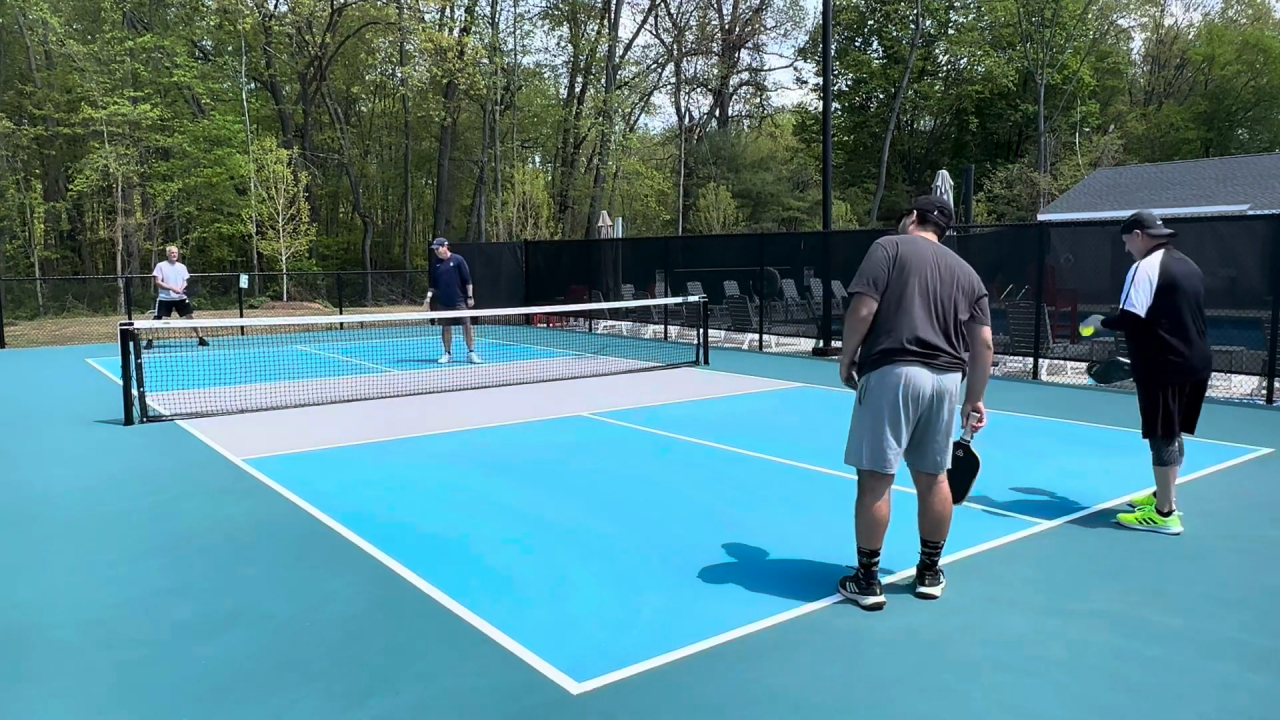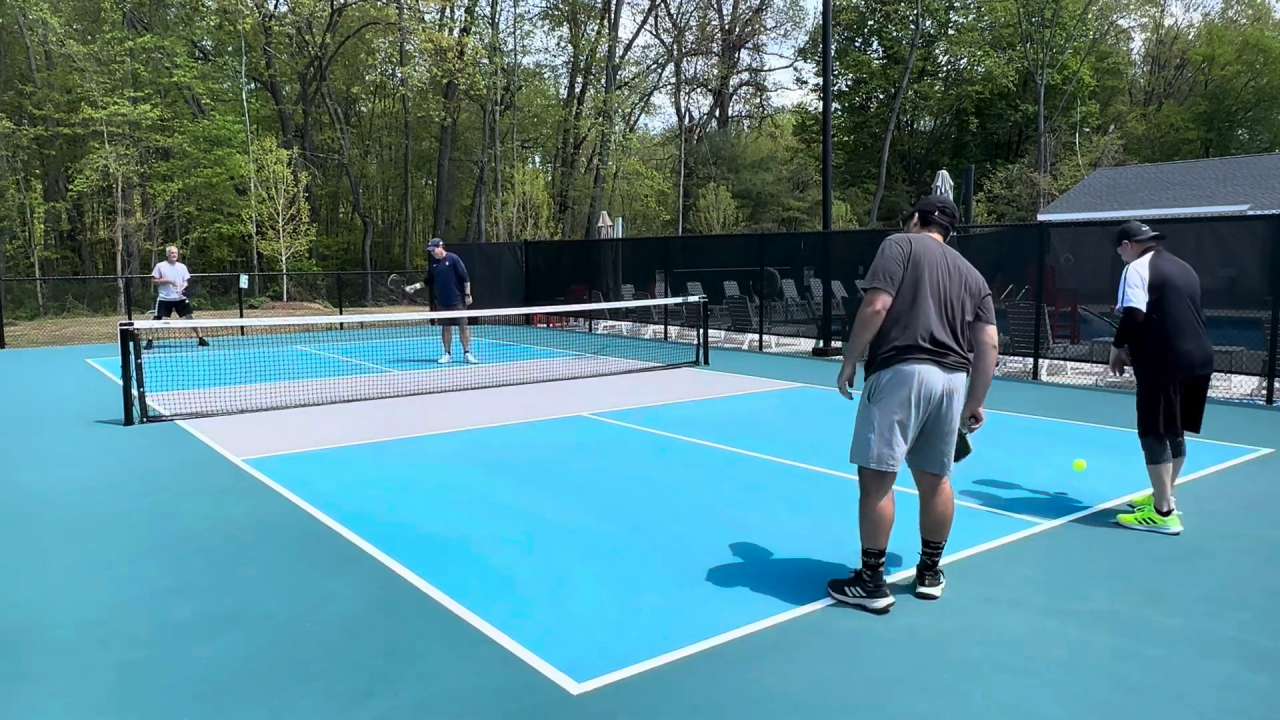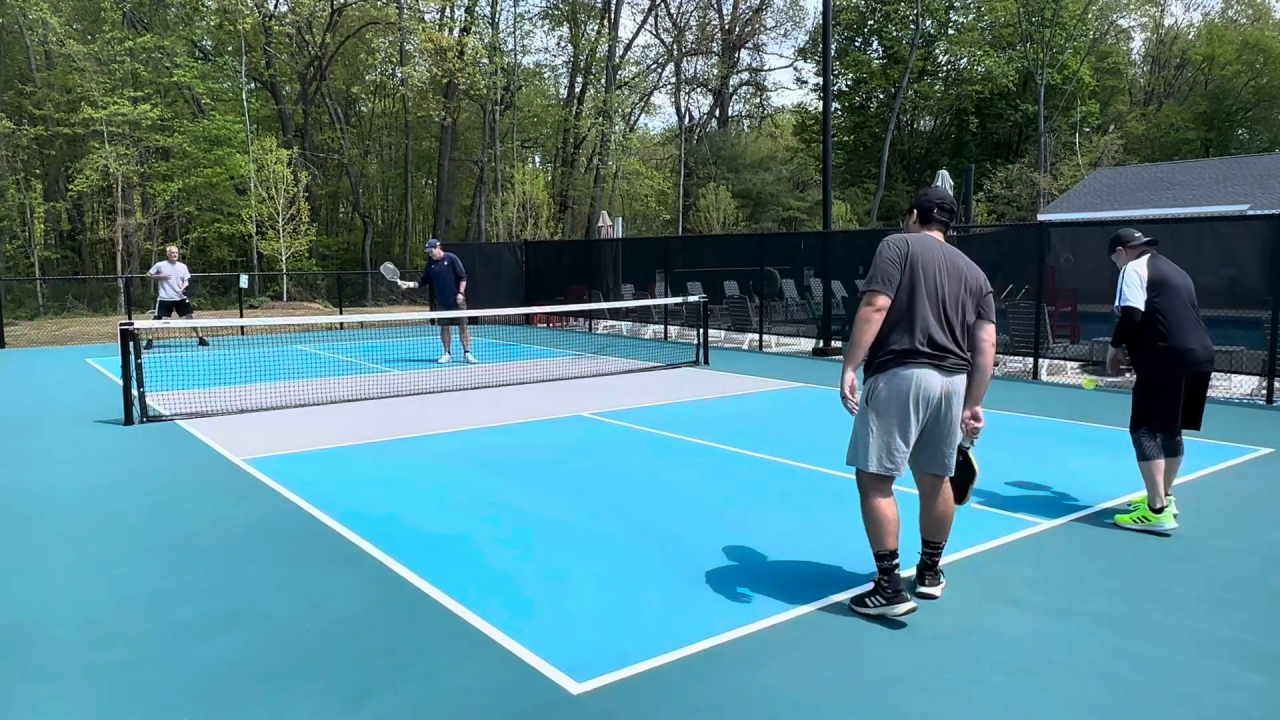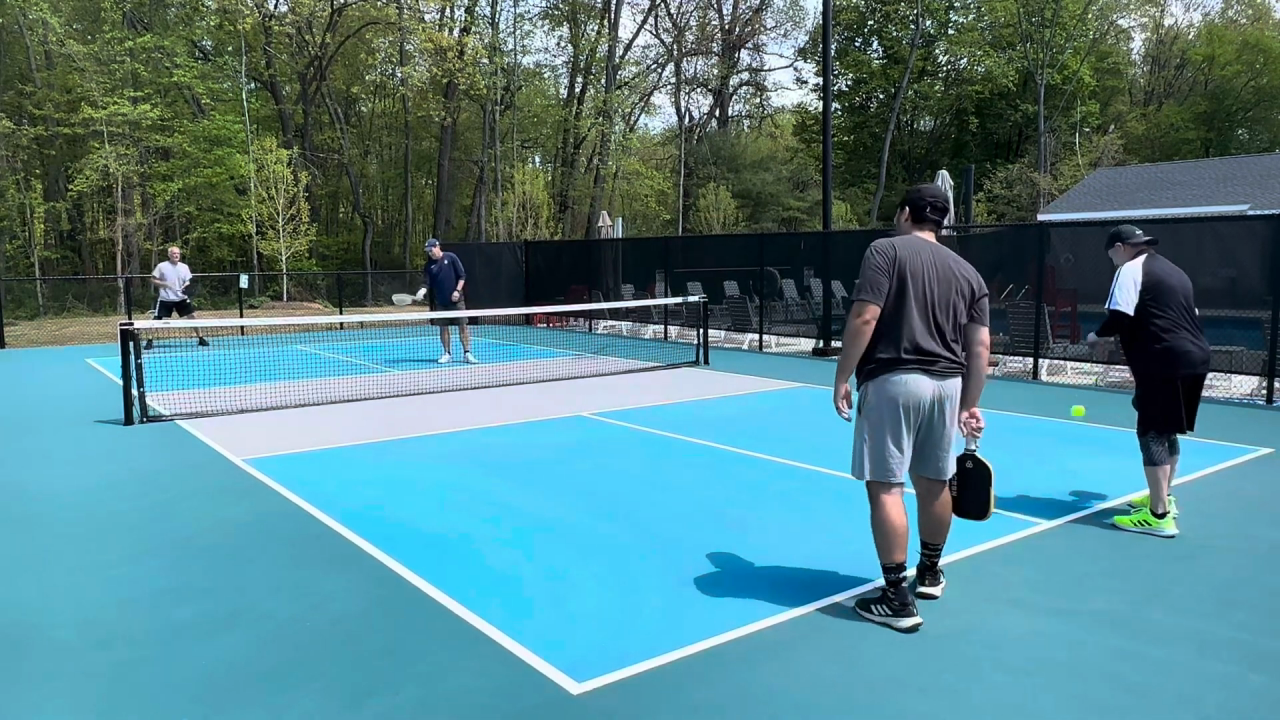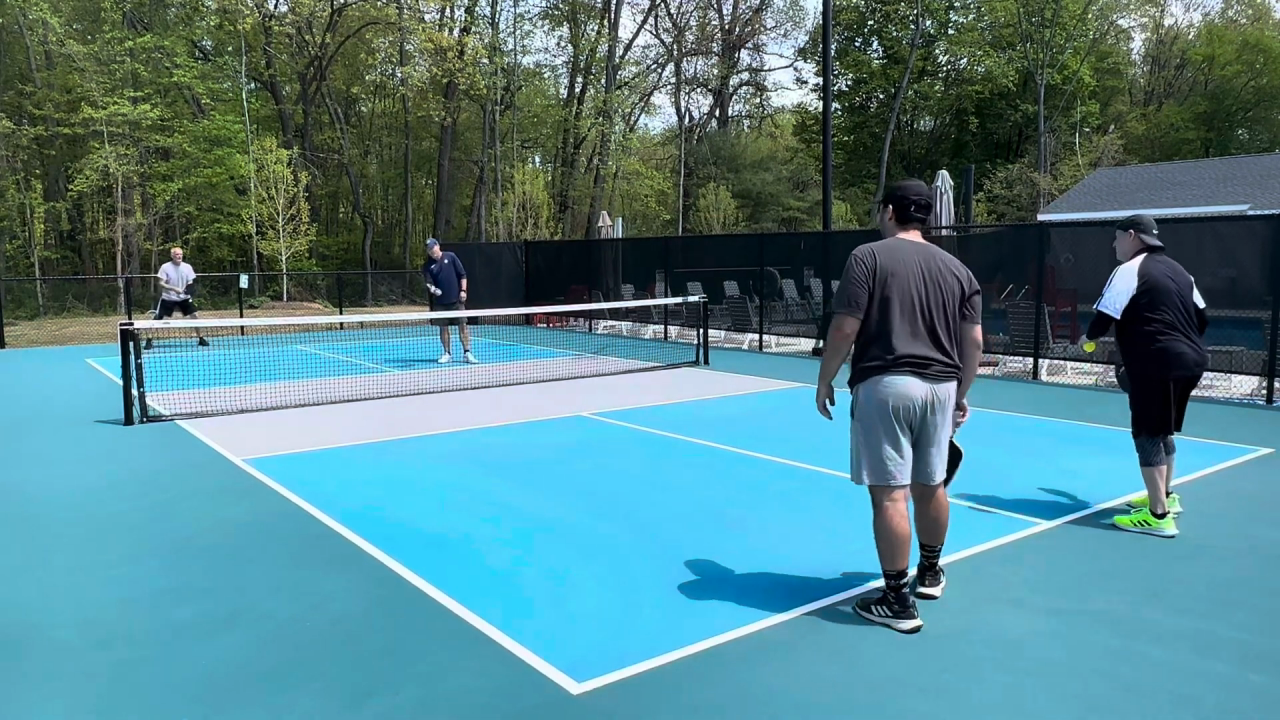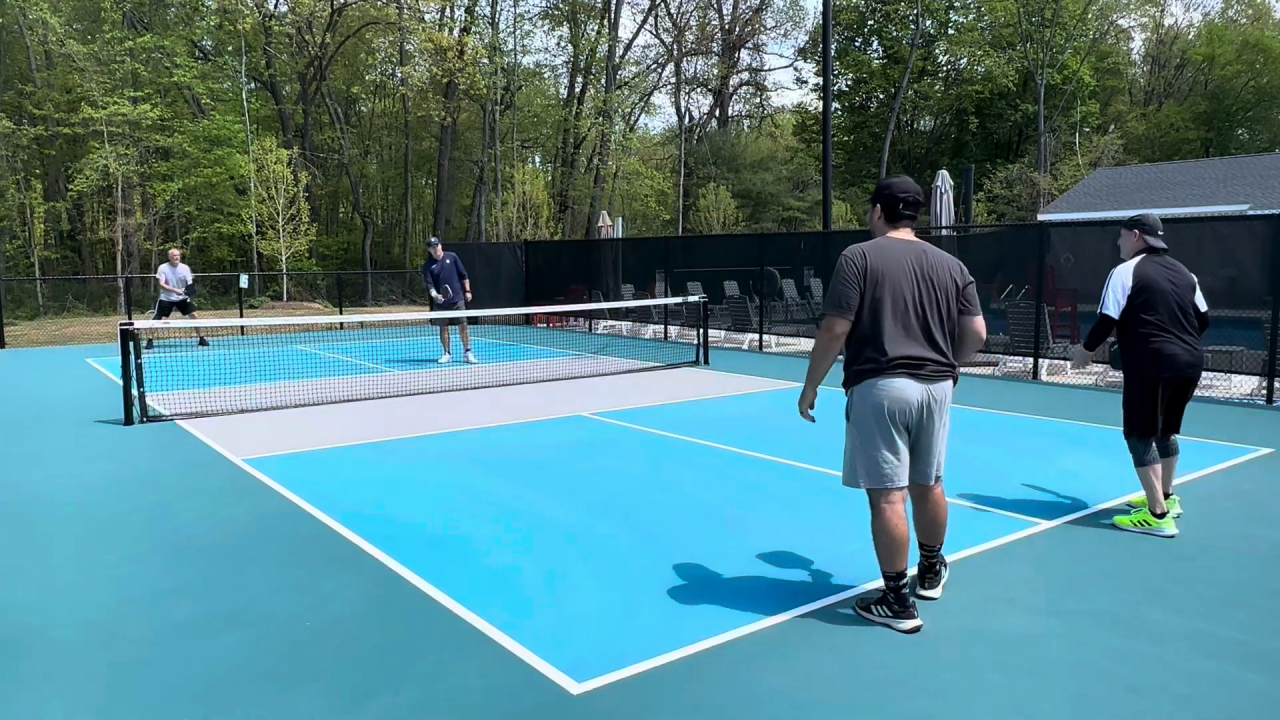
dt=0.2s
person 1, frame 1
left shoulder: (889, 247)
right shoulder: (966, 272)
left elbow: (862, 310)
right elbow: (982, 344)
left wrist: (846, 359)
right wrist: (974, 399)
left hip: (892, 374)
right hip: (944, 379)
left knee: (875, 478)
right knee: (933, 478)
left ankle: (867, 580)
right ankle: (929, 572)
person 1, frame 2
left shoulder: (901, 244)
right shoulder: (972, 273)
left elbow: (876, 305)
right elbow: (989, 346)
left wrist: (849, 360)
right wrist: (975, 402)
left hip: (901, 373)
right hip: (951, 378)
left knee: (876, 477)
right knee: (935, 479)
left ankle: (871, 581)
right ankle: (930, 572)
person 1, frame 3
left shoulder: (897, 246)
right shoulder: (973, 271)
left elbow: (875, 307)
right elbow: (985, 346)
left wrist: (849, 368)
right wrist: (972, 404)
left hip: (900, 377)
right hip: (950, 381)
left knee: (874, 479)
right knee: (936, 480)
left ankle: (890, 587)
right ankle: (929, 572)
person 1, frame 4
left shoulder: (886, 251)
right shoulder: (967, 271)
left elbow: (864, 319)
right elbow: (980, 346)
left wrist: (842, 378)
right wrist: (969, 404)
left hip: (892, 382)
right hip: (945, 384)
left knee: (885, 488)
right knee: (935, 483)
left ankle: (897, 598)
right ankle: (930, 573)
person 1, frame 5
left shoulder: (868, 257)
right shoulder: (956, 268)
left elbow: (845, 329)
right elbow: (973, 342)
left wrist: (824, 382)
right wrist: (961, 394)
left hip: (884, 387)
right hip: (938, 387)
left knee: (889, 494)
right knee: (930, 485)
left ankle: (898, 601)
right ankle: (929, 573)
person 1, frame 6
left shoulder: (858, 257)
right shoulder: (950, 265)
left elbow: (834, 330)
right elbow: (976, 334)
left wrist: (809, 386)
left hip: (880, 389)
right hip: (935, 387)
left knee: (888, 496)
right knee: (929, 484)
left ankle: (898, 601)
right ankle: (930, 573)
person 2, frame 1
left shoulder: (1146, 267)
right shoulder: (1187, 265)
left elbow: (1130, 318)
left wrist: (1101, 322)
left hip: (1165, 366)
right hip: (1193, 362)
left knee: (1161, 436)
right knee: (1172, 434)
left ankle: (1164, 513)
right ankle: (1163, 495)
person 2, frame 2
left shoulder: (1138, 268)
right shoulder: (1184, 268)
left elbow: (1133, 317)
left wrist: (1118, 348)
right wrist: (1132, 344)
left hip: (1164, 363)
right hip: (1196, 360)
left knee: (1154, 433)
right knee: (1173, 432)
left ankle: (1164, 513)
right ankle: (1163, 496)
person 2, frame 3
left shoulder: (1135, 269)
right shoulder: (1174, 271)
left elbow: (1131, 315)
left wrist: (1114, 347)
right wrist: (1129, 347)
left hip: (1166, 361)
right hip: (1196, 358)
left knee: (1145, 430)
right knee: (1170, 430)
left ankle: (1157, 510)
right ankle: (1163, 497)
person 2, frame 4
left shoulder: (1131, 270)
right shoulder: (1173, 271)
left elbow: (1120, 318)
left wrist: (1097, 336)
left hip: (1163, 363)
right hip: (1193, 358)
left knee: (1152, 434)
right knee: (1166, 431)
left ankle: (1159, 515)
right ankle: (1163, 498)
person 2, frame 5
left shoulder: (1129, 270)
right shoulder: (1178, 270)
left elbow: (1104, 318)
right elbow: (1202, 318)
left wrist: (1088, 335)
left hip: (1156, 366)
right hip: (1189, 361)
left knee: (1147, 434)
right knee: (1161, 431)
left ankle: (1159, 515)
right ankle: (1165, 497)
person 2, frame 6
left shoulder: (1126, 271)
right shoulder: (1183, 272)
left elbow: (1107, 320)
right elbow: (1202, 320)
left wrist: (1086, 349)
left hip: (1151, 366)
right hip: (1188, 364)
left knee: (1139, 435)
right knee: (1164, 431)
left ankle: (1158, 516)
right ankle: (1166, 498)
